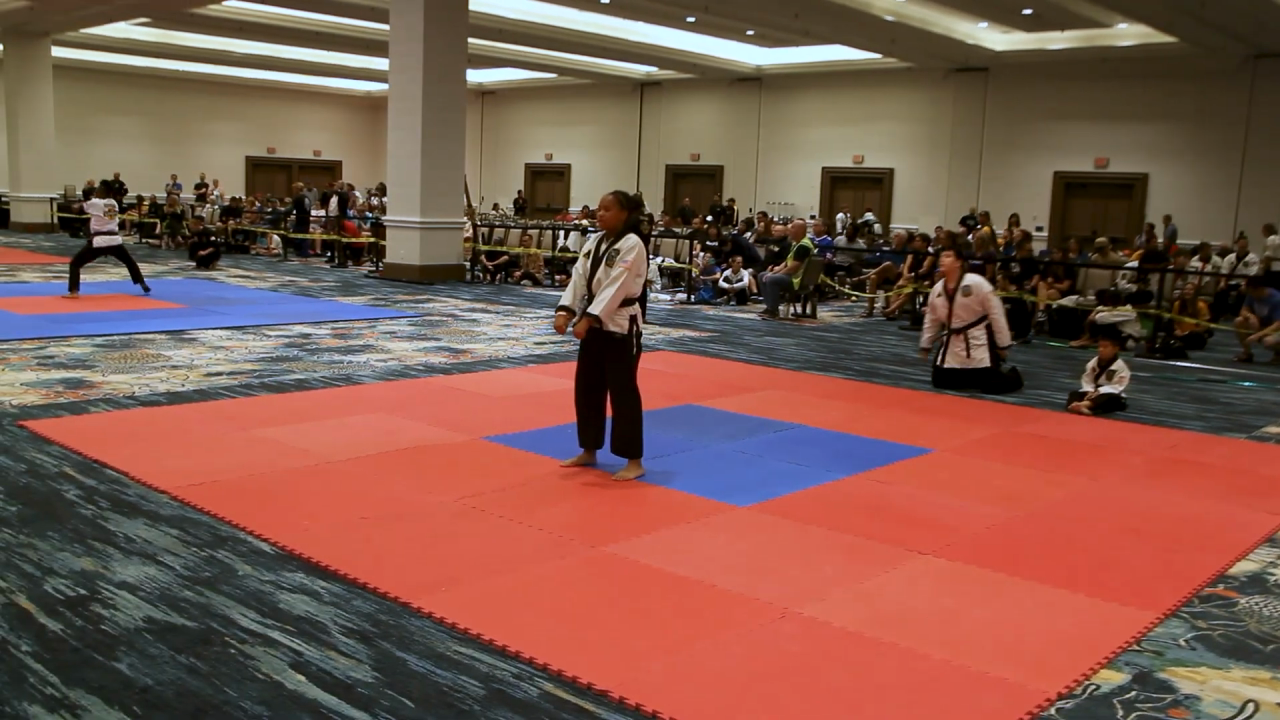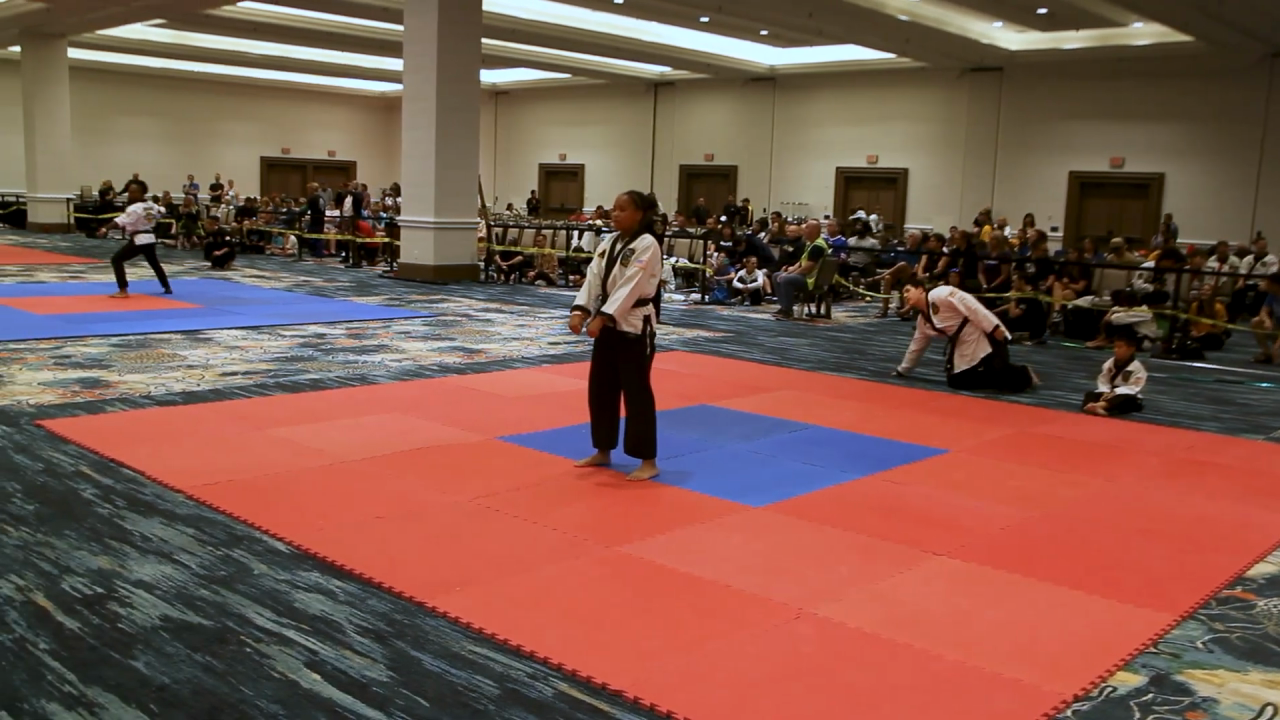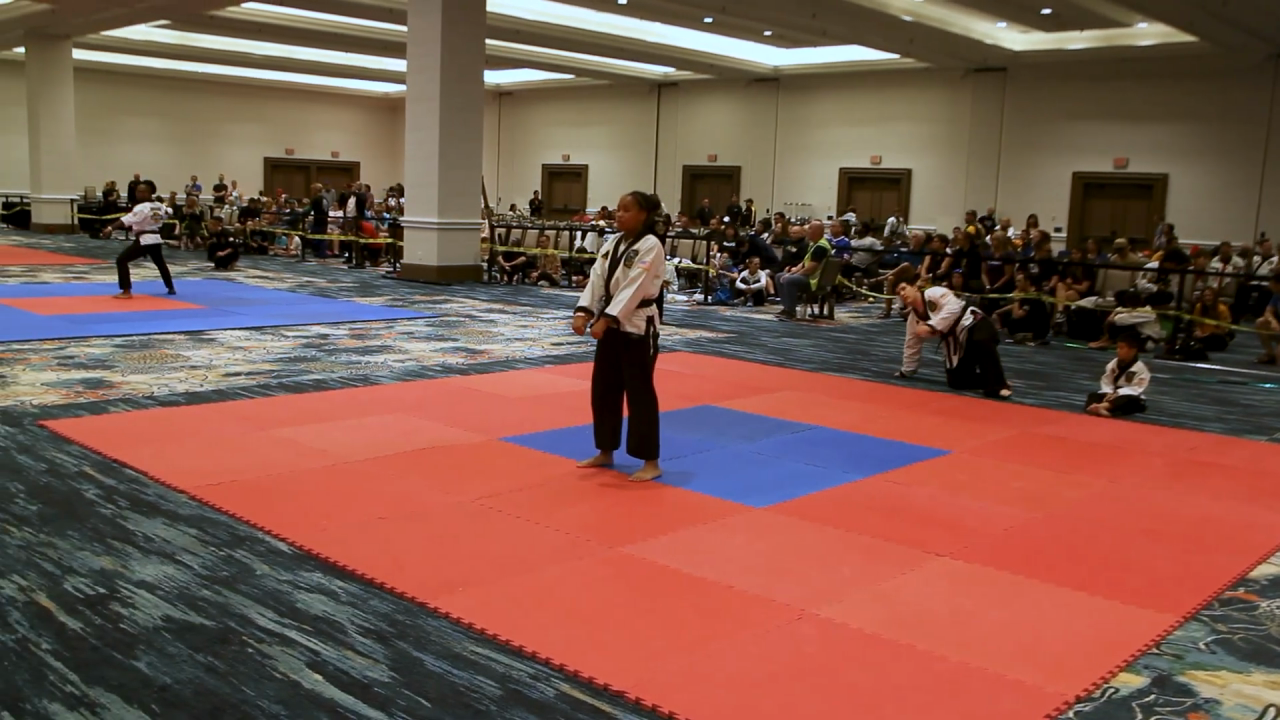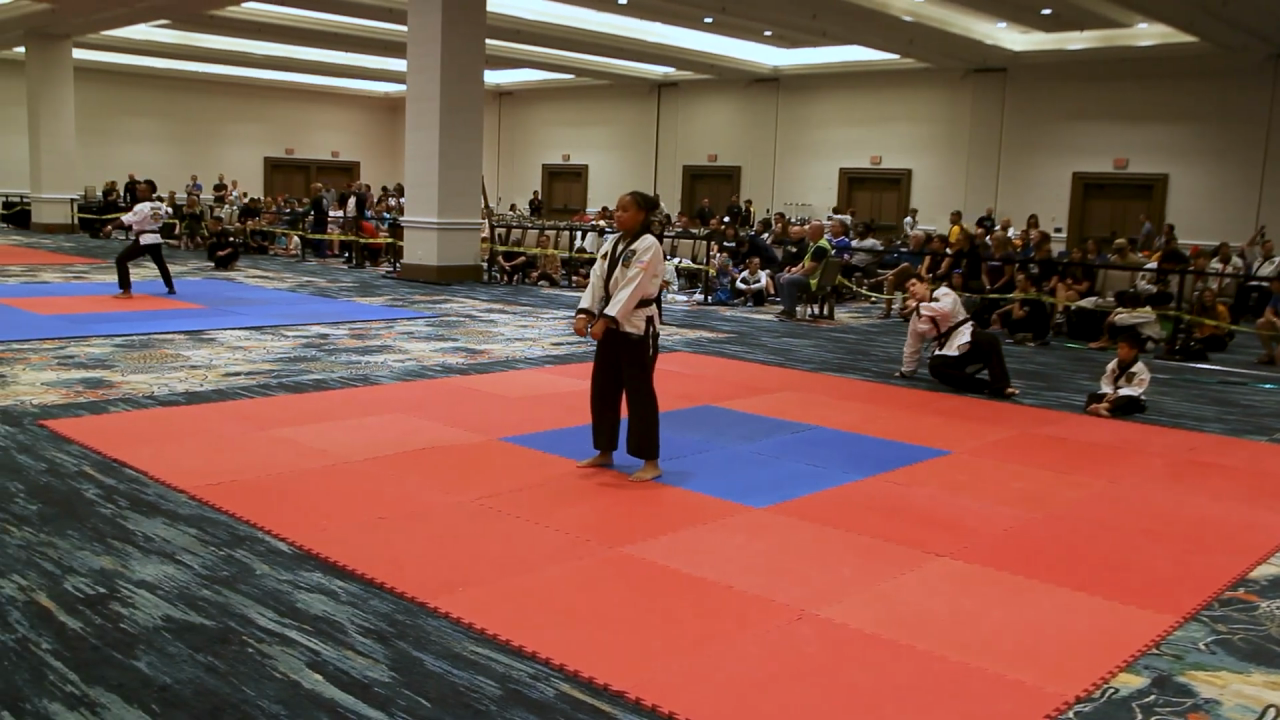
dt=0.4s
person 1, frame 1
left shoulder: (632, 245)
right shoulder: (594, 242)
left elbow: (615, 287)
right elbow: (579, 278)
left wrist: (587, 319)
right wrist: (565, 311)
left hip: (621, 324)
right hip: (594, 322)
left knee: (623, 392)
right knee: (587, 389)
left ankle: (634, 462)
right ankle: (589, 451)
person 1, frame 2
left shoulder: (647, 245)
right shoulder: (609, 242)
left elbow: (630, 287)
right elbow: (594, 278)
left wrist: (600, 318)
right wrist: (580, 311)
left hip: (634, 325)
right hip: (608, 322)
left knee: (637, 392)
right knee: (600, 389)
left ankle: (648, 461)
right ankle: (603, 452)
person 1, frame 3
left shoulder: (651, 246)
right shoulder: (613, 243)
left elbow: (633, 288)
right elbow: (597, 279)
left wrist: (605, 319)
right wrist: (584, 312)
left hip: (638, 325)
right hip: (611, 323)
left knee: (640, 393)
right knee: (604, 390)
left ankle: (651, 463)
right ankle: (605, 452)
person 1, frame 4
left shoulder: (649, 246)
right shoulder: (612, 243)
left elbow: (632, 287)
right elbow: (597, 280)
left wrist: (604, 320)
right wrist: (585, 314)
left hip: (638, 325)
right hip: (611, 324)
left knee: (640, 393)
right knee: (602, 390)
left ankle: (651, 462)
right ankle: (605, 452)
